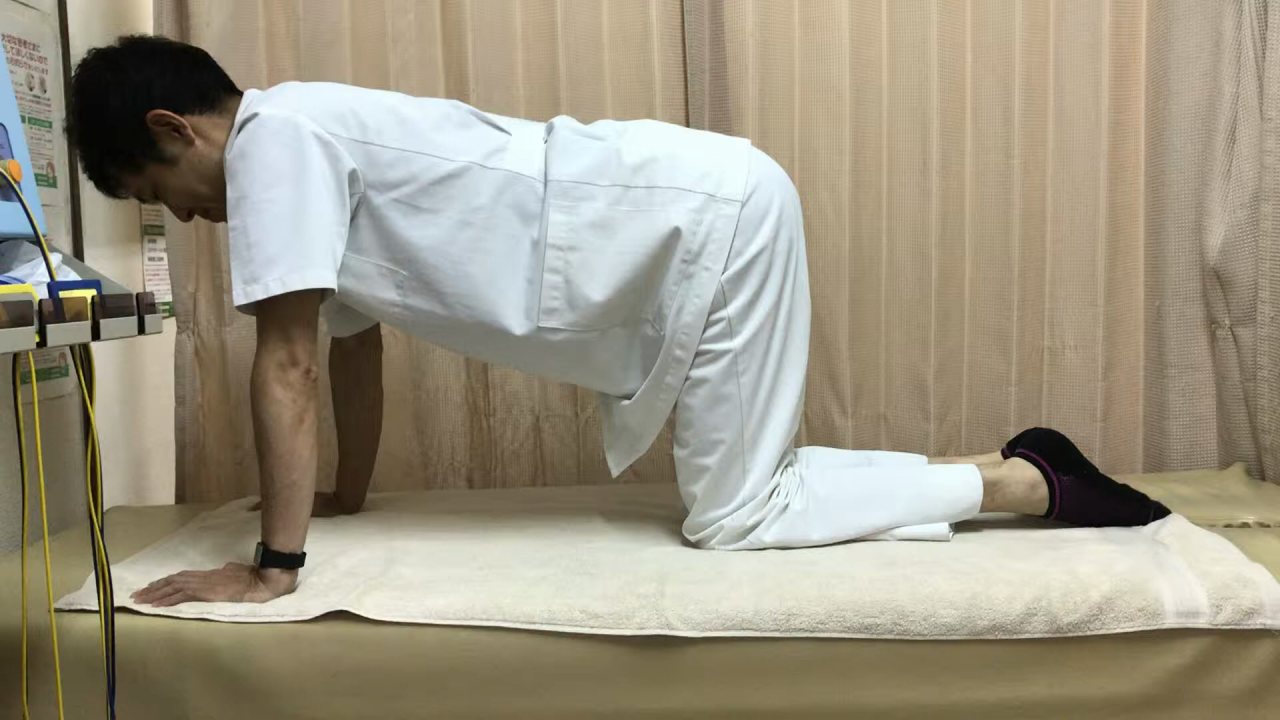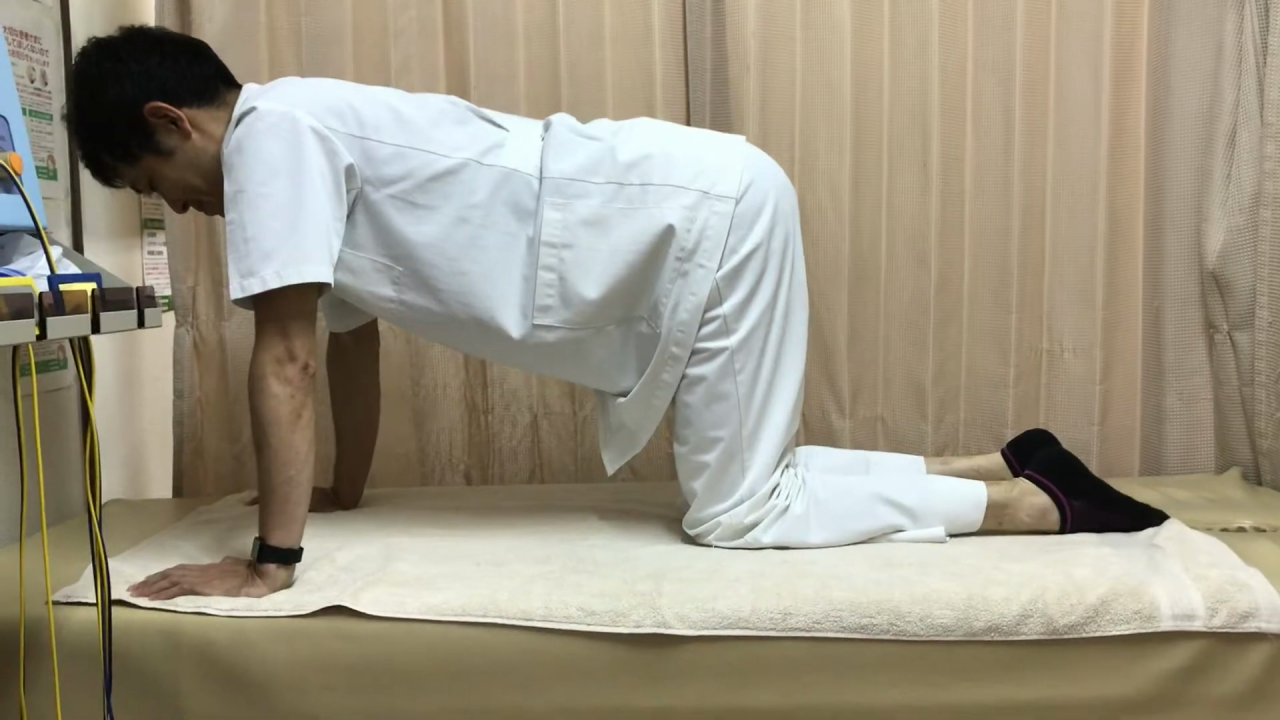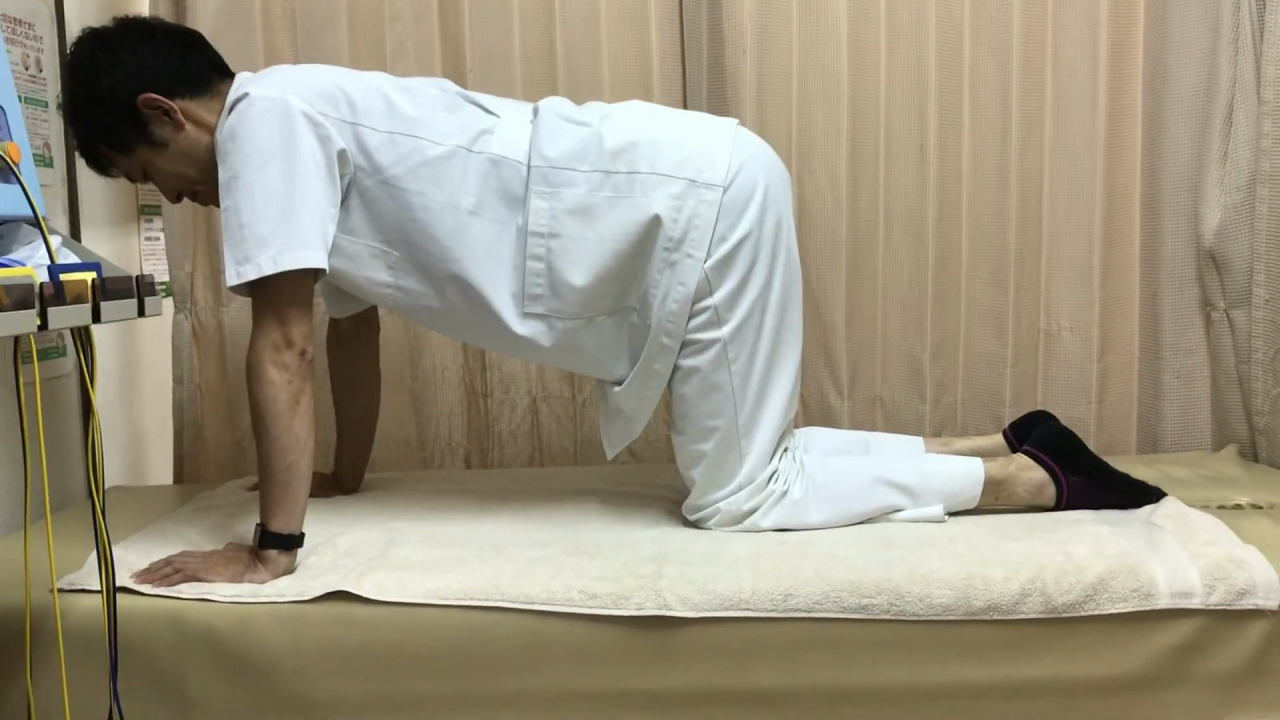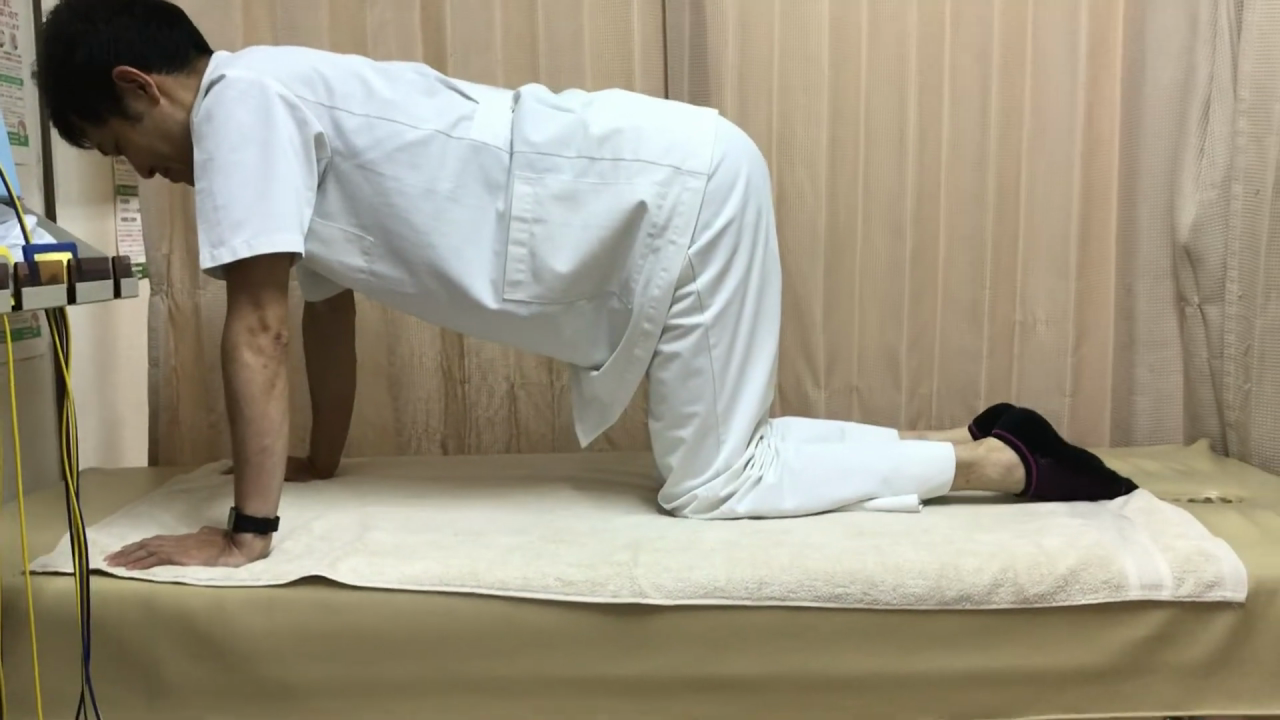
dt=1s
person 1, frame 1
left shoulder: (271, 134)
right shoulder: (321, 146)
left elbow: (285, 366)
right elbow: (353, 340)
left wrist: (275, 560)
right wrist: (348, 492)
left hip: (710, 215)
right hip: (693, 221)
left knee: (735, 516)
right knee: (745, 484)
left ankle: (1027, 483)
right ankle: (1006, 459)
person 1, frame 2
left shoulder: (269, 131)
right shoulder: (315, 141)
left elbow: (284, 361)
right elbow: (349, 337)
left wrist: (271, 557)
right wrist: (344, 490)
left hip: (709, 211)
right hip: (692, 217)
left knee: (734, 516)
right knee: (744, 483)
left ankle: (1033, 503)
right ankle: (1002, 465)
person 1, frame 3
left shoulder: (262, 118)
right shoulder: (313, 127)
left elbow: (281, 348)
right elbow: (350, 321)
left wrist: (272, 542)
right wrist: (345, 473)
left hip: (700, 199)
right hip: (687, 200)
left knee: (733, 498)
right knee: (743, 464)
left ankle: (1031, 476)
right ankle: (1004, 442)
person 1, frame 4
left shoulder: (239, 97)
right shoulder: (289, 107)
left elbow: (256, 330)
right elbow: (326, 304)
left wrist: (248, 526)
right wrist: (321, 458)
left hip: (679, 185)
right hip: (656, 197)
left knee: (709, 485)
right knee: (715, 454)
left ankle: (1001, 463)
right ankle: (975, 437)
